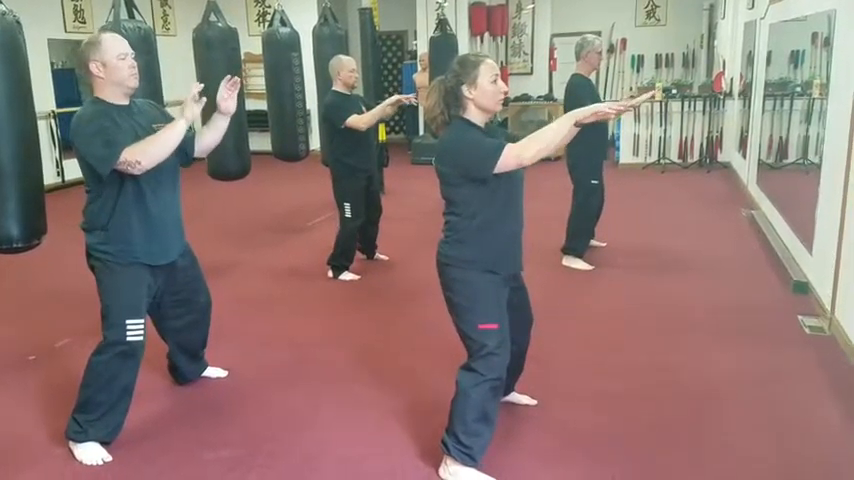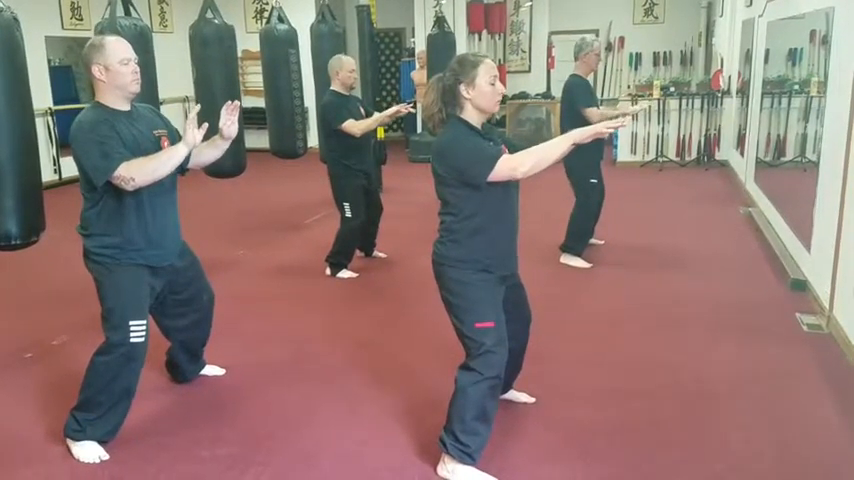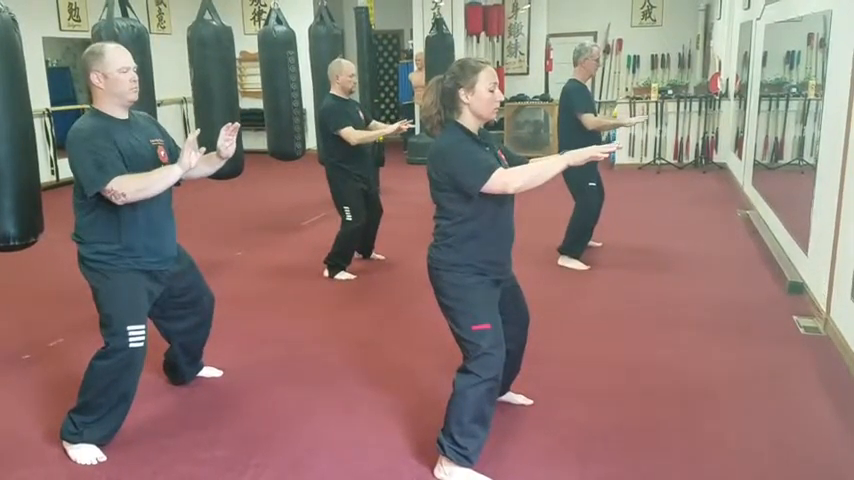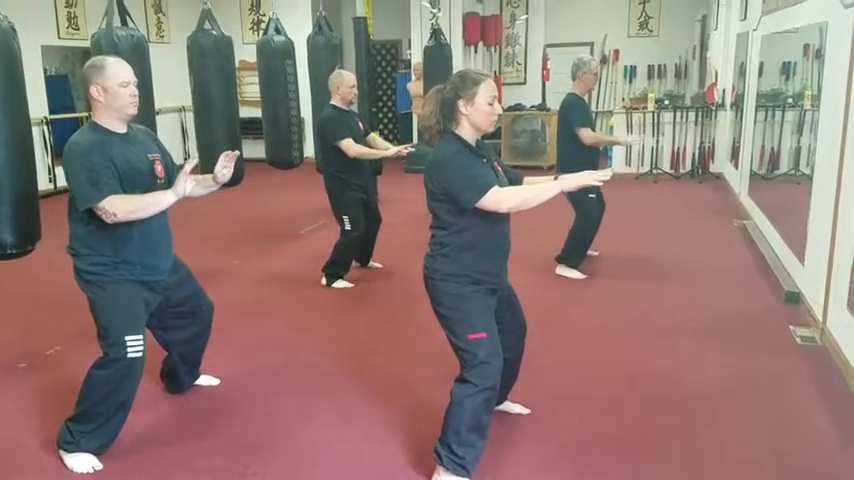
dt=0.4s
person 1, frame 1
left shoulder: (150, 110)
right shoulder: (90, 121)
left elbow: (195, 150)
right elbow: (136, 161)
left wrist: (222, 113)
right wrist: (183, 117)
left hip: (169, 243)
right hip: (122, 254)
left knee: (194, 307)
right knee: (123, 342)
left ankle: (189, 367)
right ankle: (85, 433)
person 1, frame 2
left shoulder: (150, 116)
right shoulder: (90, 127)
left elbow: (190, 162)
right elbow: (129, 177)
left wrist: (224, 138)
right wrist: (184, 144)
left hip: (167, 246)
right hip: (119, 256)
left knee: (197, 304)
right knee: (126, 342)
left ankle: (187, 365)
right ankle: (84, 431)
person 1, frame 3
left shoulder: (146, 123)
right shoulder: (87, 135)
left elbow: (183, 170)
right elbow: (120, 191)
left wrist: (219, 156)
right wrist: (178, 166)
left hip: (163, 251)
right hip: (115, 261)
left knee: (197, 305)
right knee: (126, 347)
left ankle: (184, 367)
right ankle: (80, 433)
person 1, frame 4
left shoulder: (144, 137)
right shoulder: (83, 148)
left elbow: (177, 186)
right elbow: (112, 210)
left wrist: (214, 180)
right wrist: (173, 194)
left hip: (159, 262)
right hip: (111, 272)
left knee: (196, 314)
right knee: (125, 356)
left ankle: (181, 376)
right ankle: (77, 442)
person 2, frame 1
left shoulder: (489, 134)
right shoulder: (457, 142)
left elbow: (532, 149)
right elbow: (524, 155)
left wrist: (580, 120)
right wrist: (577, 115)
left hip: (499, 262)
right hip: (470, 268)
left knee: (518, 327)
right knee: (489, 353)
left ankle: (500, 389)
person 2, frame 2
left shoulder: (487, 134)
right shoulder: (454, 143)
left elbow: (523, 158)
right elbow: (518, 167)
left wrist: (580, 135)
right wrist: (577, 136)
left hip: (495, 260)
right hip: (465, 267)
left knee: (516, 324)
right knee: (487, 351)
left ankle: (498, 387)
person 2, frame 3
left shoulder: (482, 140)
right shoulder: (450, 148)
left elbow: (522, 165)
right elbow: (509, 182)
left wrist: (574, 156)
right wrist: (571, 157)
left hip: (491, 264)
right hip: (461, 270)
left knee: (515, 325)
right knee: (485, 354)
left ankle: (496, 389)
person 2, frame 4
left shoulder: (480, 151)
right shoulder: (448, 160)
left elbow: (518, 183)
right elbow: (502, 201)
left wrist: (564, 178)
right wrist: (566, 183)
left hip: (487, 274)
right hip: (457, 281)
left knee: (512, 334)
right knee: (483, 364)
left ankle: (493, 399)
person 3, frame 1
left shoulder: (584, 82)
right shoulder: (578, 84)
left hip: (589, 152)
right hip: (582, 154)
left knee: (594, 198)
right knee: (587, 199)
left ankle: (585, 237)
right ankle: (571, 253)
person 3, frame 2
left shoulder: (582, 83)
right shoulder: (575, 85)
left elbow: (593, 115)
right elbow: (594, 116)
left wrist: (617, 113)
right wrist: (625, 112)
left hip: (587, 153)
right hip: (579, 154)
left knee: (595, 195)
right knee: (587, 199)
left ankle: (584, 235)
right ankle: (570, 252)
person 3, frame 3
left shoulder: (579, 88)
right shoulder: (573, 89)
left elbow: (590, 122)
right elbow: (590, 123)
left wrist: (616, 122)
right wrist: (622, 122)
left knee: (595, 197)
right knee: (587, 202)
left ankle: (582, 237)
right ankle: (567, 254)
person 3, frame 4
left shoulder: (578, 102)
right shoulder: (572, 103)
left elbow: (588, 136)
right elbow: (587, 137)
left wrist: (612, 141)
right wrist: (618, 141)
left hip: (582, 169)
right hip: (573, 171)
left knee: (596, 207)
right knee: (588, 214)
left ankle: (580, 247)
right ankle: (565, 263)
person 4, frame 1
left shoulder: (356, 99)
right shoulder: (333, 104)
left elbow: (381, 115)
right elbow: (361, 124)
left wrist: (396, 103)
right wrist: (386, 103)
left hip: (366, 168)
right hip: (347, 171)
left knee: (373, 211)
right knee: (352, 218)
left ankle: (368, 250)
right ankle: (337, 267)
person 4, frame 2
left shoulder: (354, 100)
right shoulder: (330, 104)
left elbow: (375, 120)
right elbow: (356, 129)
left wrist: (393, 113)
right wrist: (385, 114)
left hip: (365, 167)
right hip: (345, 171)
left knee: (374, 209)
right knee: (353, 218)
left ankle: (367, 248)
right ankle: (335, 265)
person 4, frame 3
left shoulder: (353, 104)
right shoulder: (330, 108)
left elbow: (372, 126)
right elbow: (353, 137)
left wrist: (393, 127)
right wrist: (387, 131)
left hip: (363, 170)
right hip: (343, 174)
left knee: (374, 211)
right knee: (354, 220)
left ankle: (365, 250)
right ankle: (334, 267)
person 4, frame 4
left shoulder: (352, 115)
right shoulder: (330, 119)
left elbow: (371, 138)
right elbow: (352, 150)
left wrist: (393, 148)
right wrist: (387, 154)
left hip: (361, 180)
right hip: (342, 184)
left knee: (373, 220)
right knee: (353, 230)
left ankle: (363, 258)
right ankle: (331, 275)
